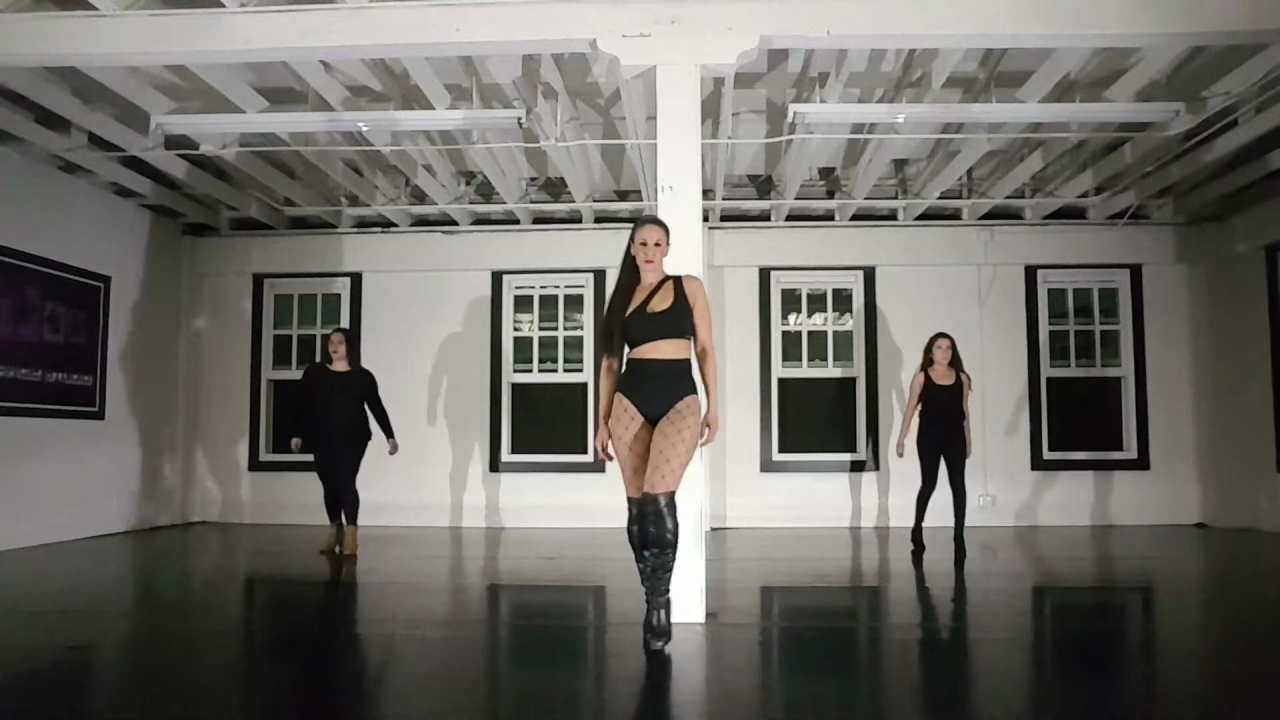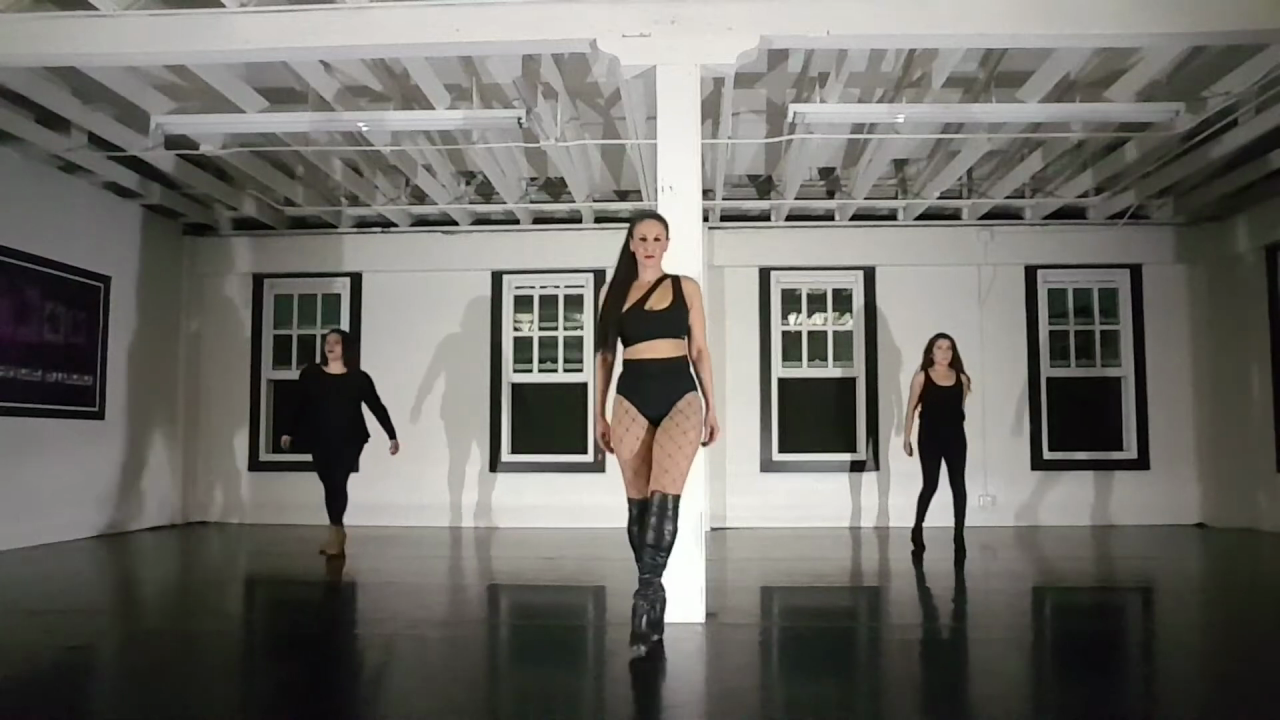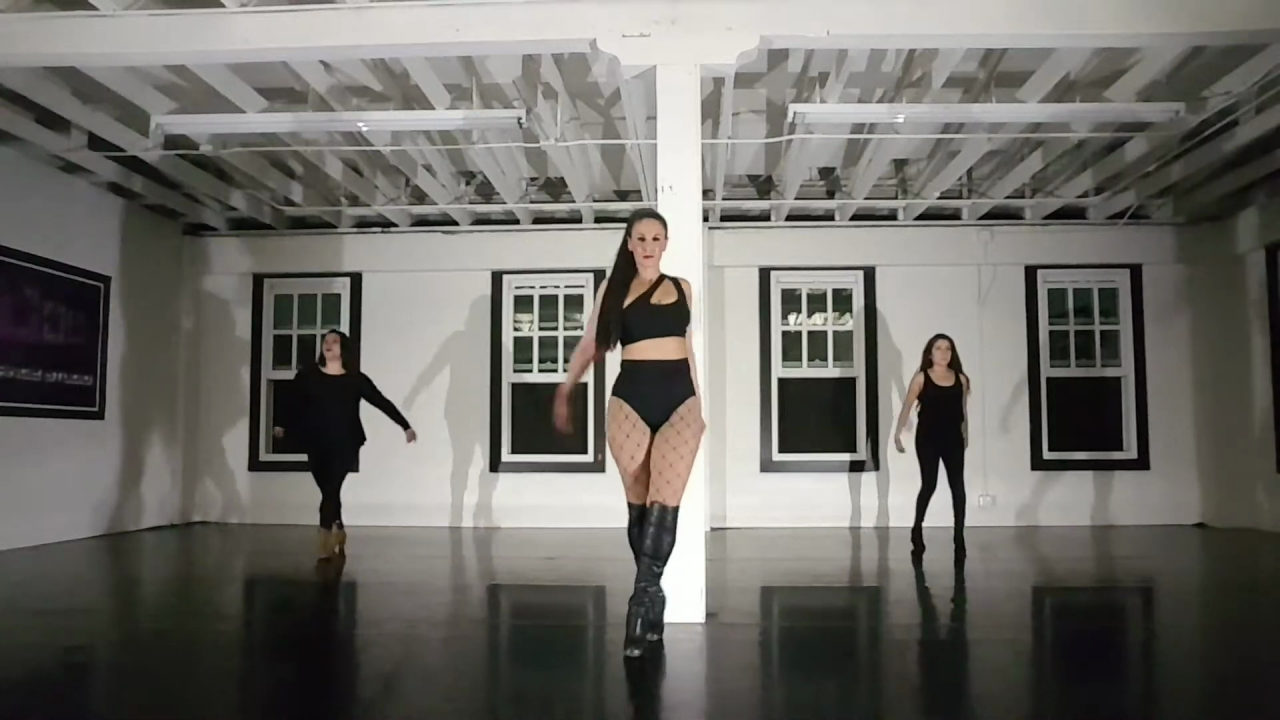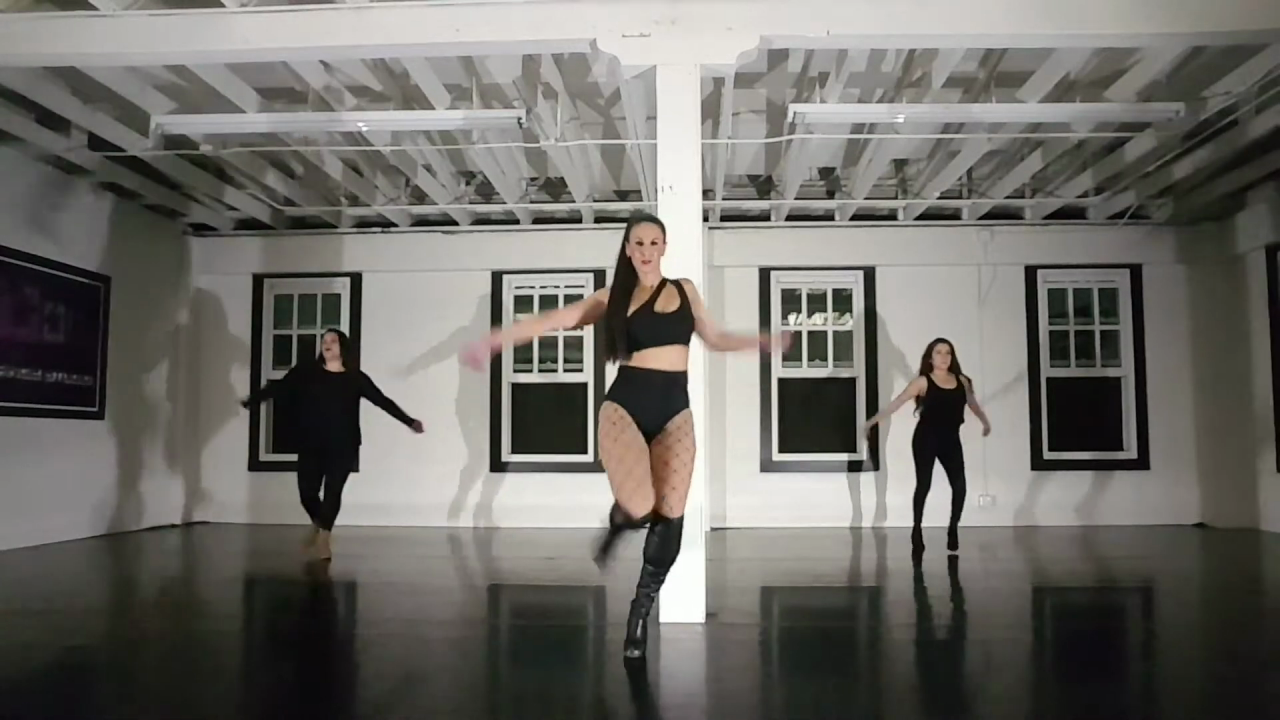
dt=0.2s
person 1, frame 1
left shoulder: (689, 287)
right shoulder: (621, 296)
left elbow: (705, 348)
right elbow: (610, 362)
left wrist: (713, 405)
right wrist: (602, 423)
left hip: (679, 398)
right hip: (631, 399)
left knee: (659, 495)
right knee: (638, 504)
left ankle: (658, 601)
right ankle: (654, 598)
person 1, frame 2
left shoulder: (686, 287)
right shoulder: (615, 290)
left elbow: (700, 349)
right elbow: (606, 354)
left wrist: (712, 407)
right wrist: (600, 414)
left hip: (679, 396)
right hip: (632, 398)
left knee: (665, 497)
right knee: (640, 504)
left ankle: (645, 603)
right ankle: (654, 593)
person 1, frame 3
left shoulder: (681, 287)
right shoulder: (613, 289)
right elbow: (590, 345)
left wrist: (698, 406)
right wrist: (563, 394)
left hip: (680, 401)
right hip: (630, 400)
left knee: (666, 504)
right knee: (640, 506)
left ankle: (640, 603)
right ankle: (652, 593)
person 1, frame 4
left shoulder: (686, 292)
right shoulder: (611, 297)
left elbow: (712, 337)
right elbow: (555, 319)
left wrist: (758, 341)
right wrist: (496, 339)
left hip: (675, 409)
right hip: (624, 407)
left knee: (671, 514)
right knee: (638, 508)
left ankle: (642, 608)
right ankle: (617, 526)
person 2, frame 1
left shoulder: (362, 376)
right shoulder: (314, 372)
left elbow: (376, 407)
right elbow: (304, 405)
left wrist: (390, 436)
right wrist: (298, 434)
left hip: (352, 439)
right hip: (322, 439)
left knee: (346, 482)
right knee: (329, 485)
left ankle: (351, 533)
right ankle: (336, 532)
person 2, frame 2
left shoulder: (358, 378)
right shoulder: (310, 374)
left elbow: (377, 407)
right elbow: (300, 407)
left wrist: (393, 436)
right wrist: (290, 433)
left hip: (349, 441)
right hip: (320, 441)
left knee: (337, 483)
right knee: (331, 486)
left ankle: (334, 534)
right ankle: (336, 532)
person 2, frame 3
left shoulder: (356, 380)
right shoulder: (307, 374)
left elbow: (382, 402)
right elbow: (294, 401)
left wrist: (406, 426)
right wrist: (283, 424)
left hip: (345, 444)
right hip: (316, 443)
left knee: (332, 488)
right knee: (327, 489)
left ankle: (325, 535)
right ankle: (337, 531)
person 2, frame 4
left shoulder: (356, 378)
right shoulder: (308, 371)
left elbow: (381, 400)
right elbow: (279, 387)
left wrist: (409, 421)
right wrist: (250, 402)
left hip: (343, 444)
right hip: (311, 442)
left knee: (332, 491)
right knee: (307, 491)
left ankle: (324, 535)
right ankle: (317, 525)
person 3, frame 1
left shoulder: (961, 378)
right shoulder: (921, 377)
left elbow: (964, 411)
right elbow: (911, 409)
left wrist: (968, 439)
right wrist: (901, 439)
left hip: (955, 437)
right hip: (929, 437)
left knee: (958, 485)
right knee: (929, 484)
left ankle: (959, 536)
right ankle: (917, 529)
person 3, frame 2
left shoulder: (962, 379)
right shoulder: (922, 377)
left elbow: (960, 409)
right elbow: (911, 408)
right wrist: (906, 437)
left hip: (956, 437)
right hip: (930, 437)
left knee: (958, 485)
right knee: (930, 485)
left ankle: (959, 536)
right ankle: (917, 529)
person 3, frame 3
left shoulder: (960, 379)
right shoulder: (921, 378)
right elbow: (907, 406)
left wrist: (965, 433)
right wrist: (897, 433)
left hip: (953, 437)
right hip: (928, 437)
left knee: (957, 486)
right knee: (929, 485)
left ankle: (959, 537)
right ankle: (917, 531)
person 3, frame 4
left shoulder: (961, 381)
right shoulder: (923, 382)
left elbow: (972, 403)
right elbow: (897, 402)
left wrist: (985, 421)
right wrist: (873, 421)
left hip: (951, 439)
right hip: (926, 438)
left knee: (960, 486)
right knee: (924, 485)
left ankle: (952, 533)
right ankle: (917, 531)
